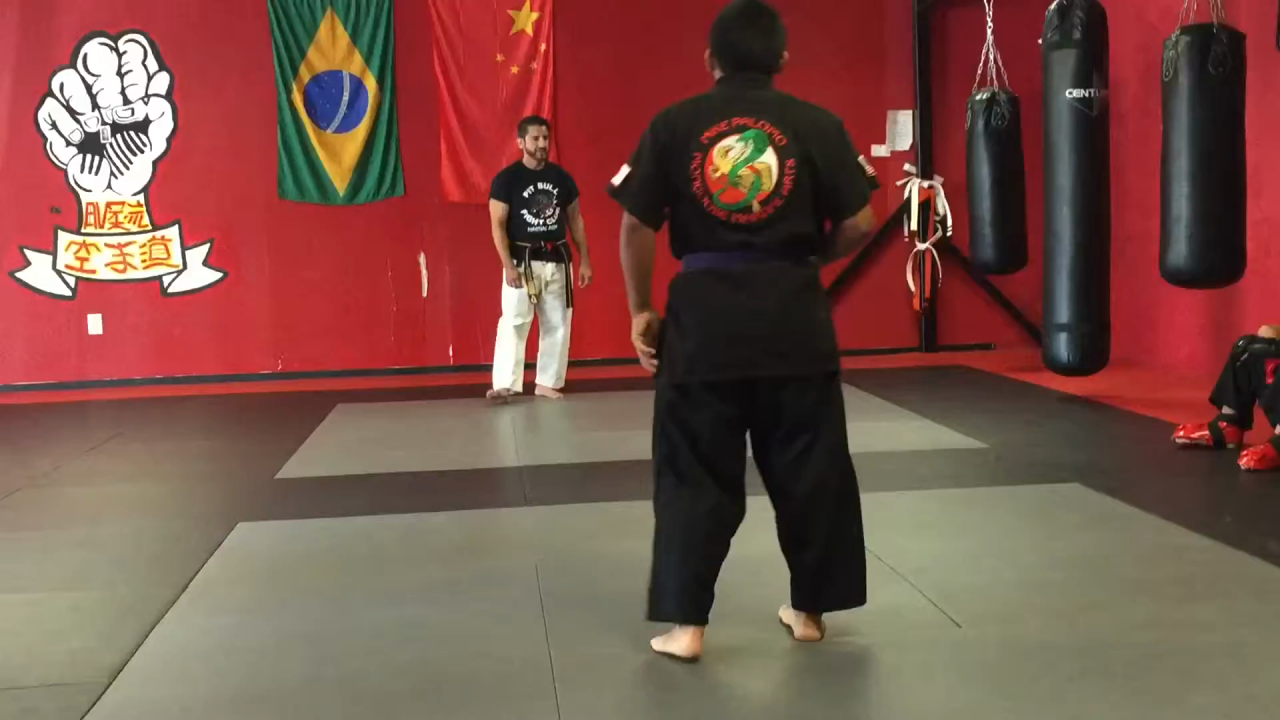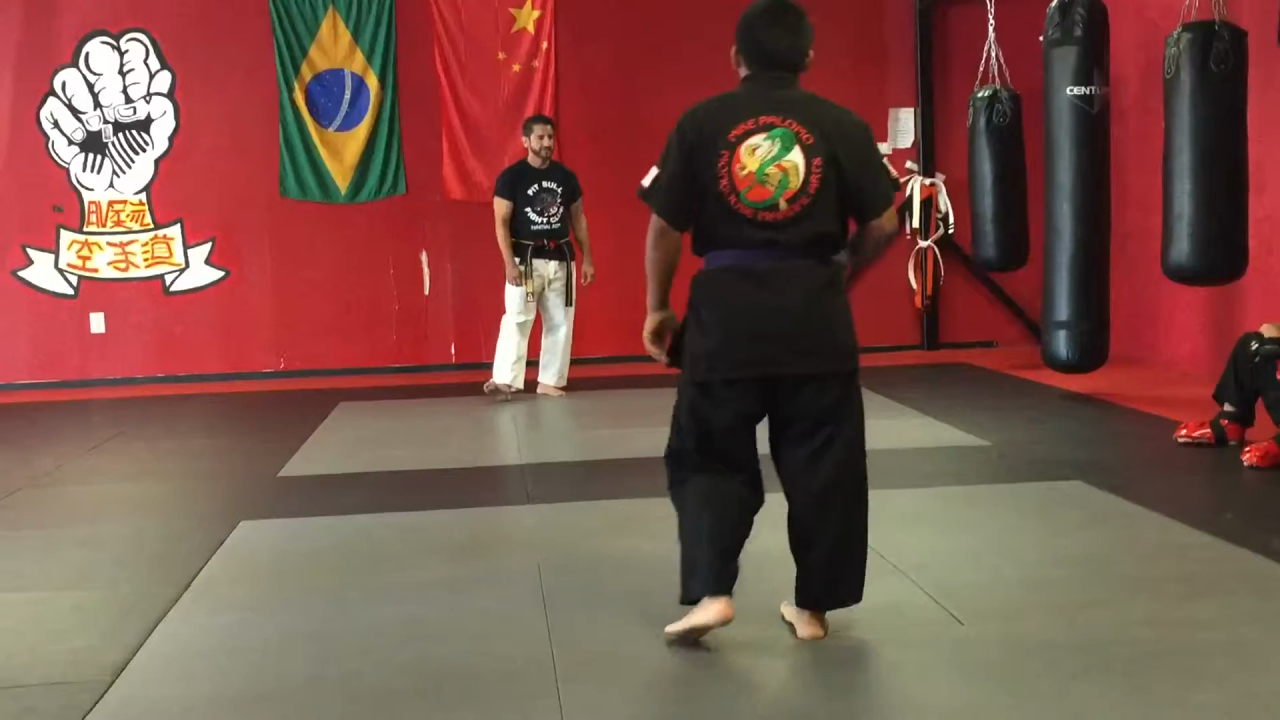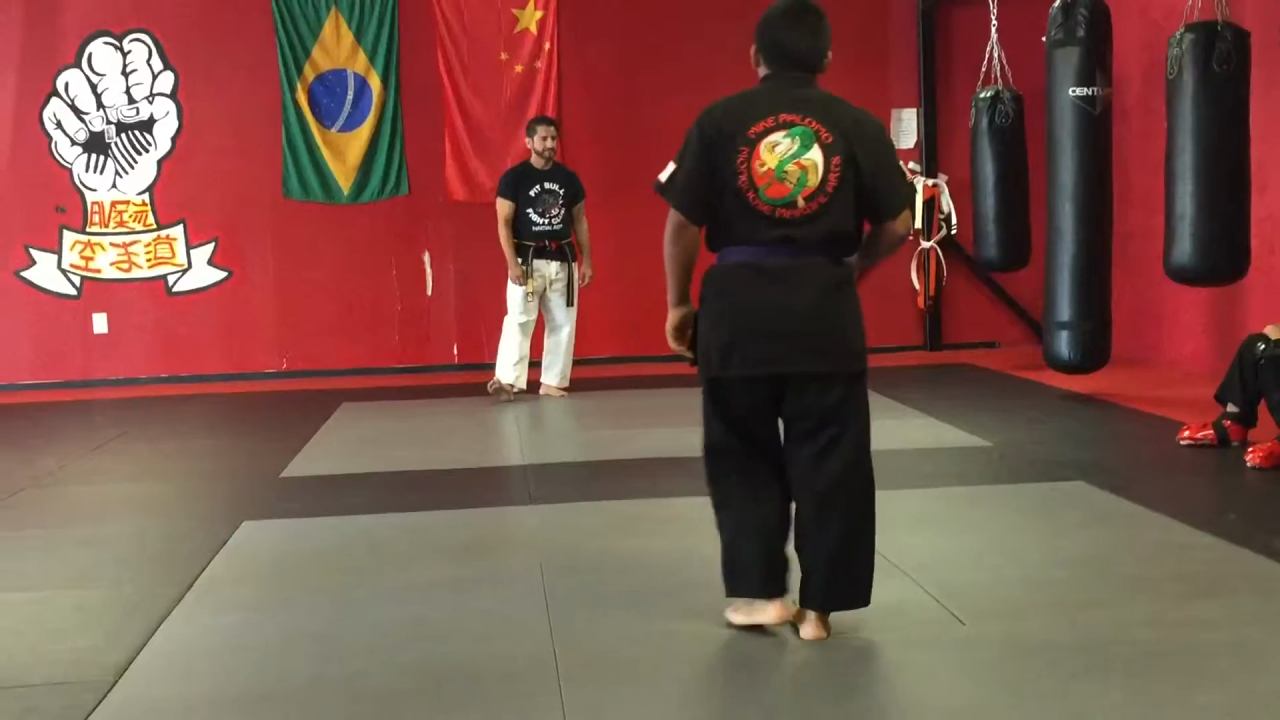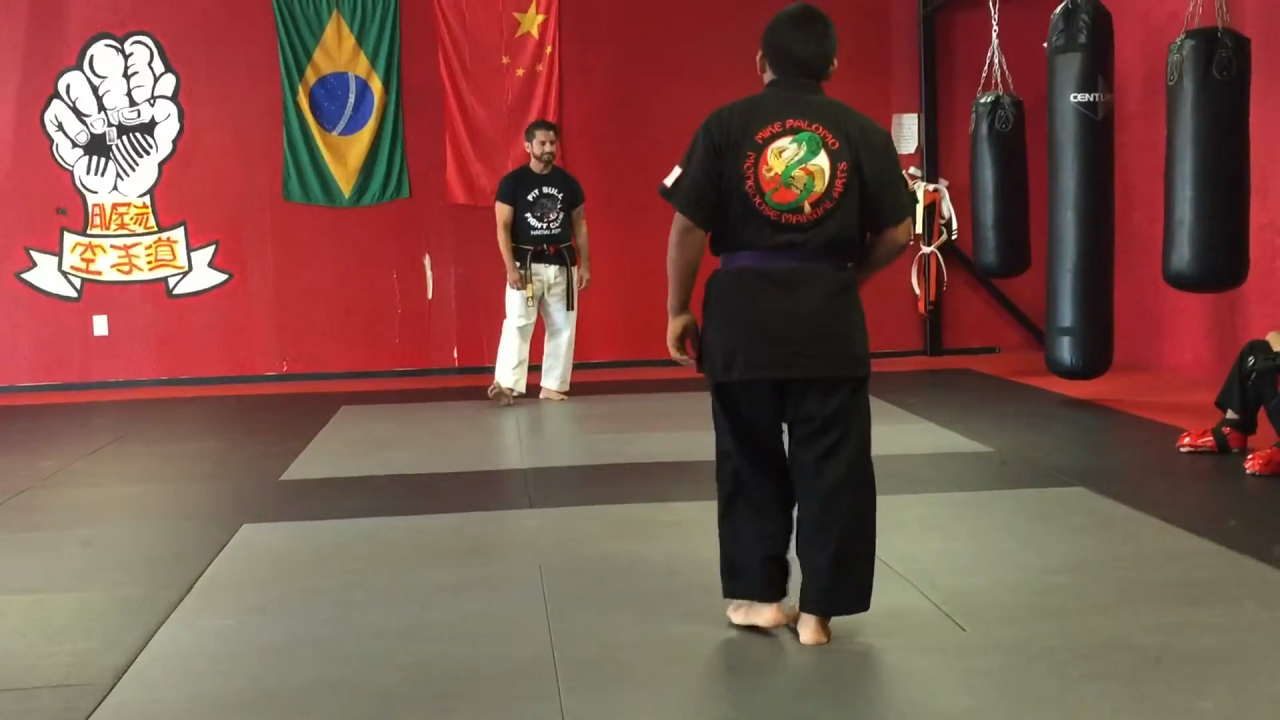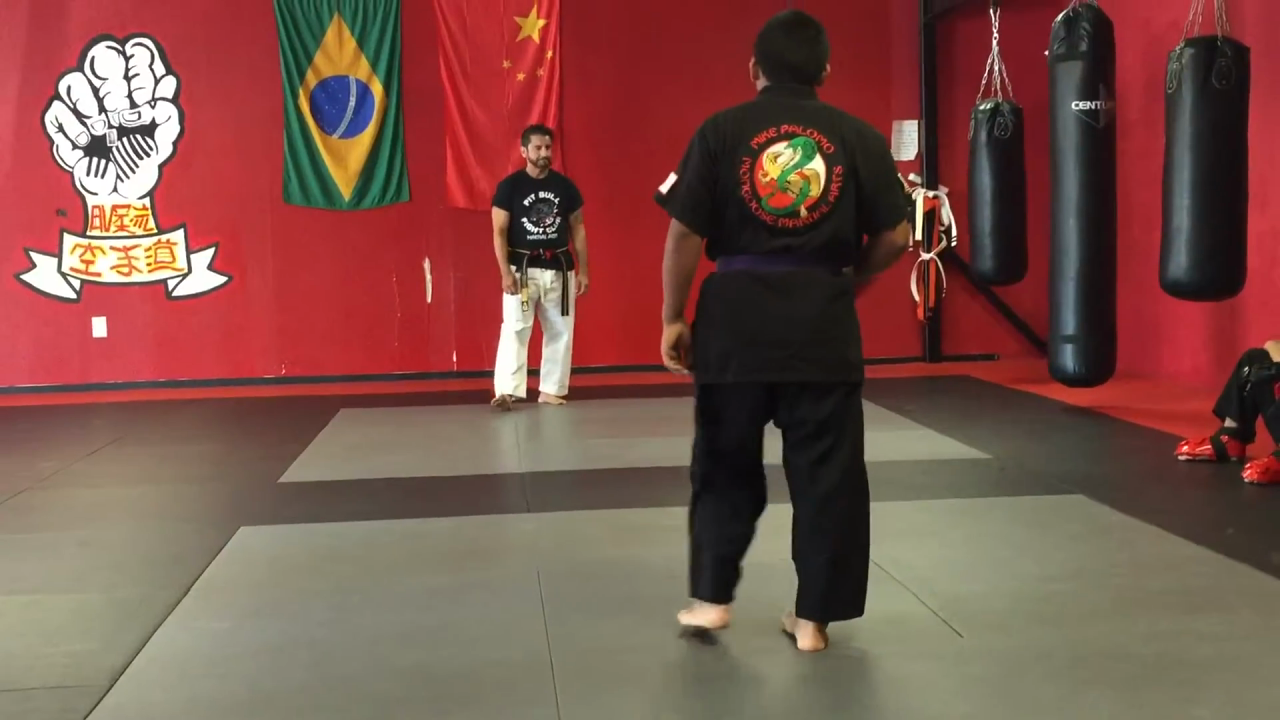
dt=0.2s
person 1, frame 1
left shoulder: (674, 124)
right shoulder: (816, 123)
left elbow: (636, 225)
right elbow: (858, 223)
left wrist: (640, 308)
left hip: (703, 310)
right hip: (793, 311)
left knee: (694, 472)
right knee: (810, 468)
left ankle: (684, 622)
right ankle: (808, 608)
person 1, frame 2
left shoulder: (701, 123)
right shoulder: (841, 124)
left elbow: (664, 227)
right elbow: (883, 224)
left wrist: (657, 306)
left hip: (726, 308)
right hip: (814, 311)
left knee: (707, 458)
right knee: (825, 464)
left ankle: (710, 593)
right ankle: (812, 606)
person 1, frame 3
left shoulder: (719, 120)
right shoulder: (858, 125)
left elbow: (682, 223)
right elbow: (895, 227)
left wrist: (678, 301)
left hip: (739, 304)
right hip: (825, 307)
left knee: (741, 460)
right knee: (831, 462)
left ankle: (764, 593)
right ankle: (817, 606)
person 1, frame 4
left shoulder: (726, 125)
right shoulder: (863, 132)
left elbow: (687, 228)
right elbow: (895, 235)
left wrist: (678, 310)
left hip: (742, 308)
right hip: (829, 314)
left knee: (749, 463)
right knee: (833, 466)
left ankle: (759, 595)
right ankle: (816, 611)
person 1, frame 5
left shoulder: (721, 130)
right shoulder: (858, 136)
left elbow: (683, 234)
right elbow: (894, 237)
left wrist: (673, 318)
left hip: (735, 313)
right hip: (822, 318)
left knee: (723, 467)
right knee: (828, 473)
left ankle: (710, 597)
right ankle: (813, 617)
person 2, frame 1
left shoulder: (562, 177)
right shoulder: (506, 179)
left elbow: (575, 220)
right elbow: (497, 225)
left wrist: (584, 260)
right wrist: (508, 265)
left hip: (558, 260)
right hip: (523, 261)
left knee: (557, 325)
right knee: (514, 323)
left ankle: (547, 383)
right ankle: (504, 385)
person 2, frame 2
left shoulder: (566, 176)
right shoulder: (511, 177)
left elbow: (578, 218)
right elbow: (501, 222)
left wrist: (587, 258)
right wrist: (510, 263)
left hip: (561, 259)
right hip: (525, 258)
left knee: (560, 322)
right knee: (517, 320)
left ankle: (549, 381)
right ankle: (504, 381)
person 2, frame 3
left shoulder: (569, 178)
right shoulder: (513, 178)
left elbow: (580, 220)
right elbow: (504, 223)
left wrist: (586, 260)
right wrist: (513, 263)
left hip: (563, 259)
right hip: (528, 259)
left knee: (563, 323)
right knee: (519, 320)
left ankle: (552, 382)
right ankle: (507, 381)
person 2, frame 4
left shoulder: (568, 182)
right shoulder: (513, 182)
left elbow: (580, 225)
right elbow: (503, 227)
left wrist: (584, 265)
right wrist: (511, 267)
left hip: (562, 264)
right hip: (526, 263)
left knee: (562, 327)
right knee: (518, 324)
left ankle: (552, 386)
right ankle: (507, 385)
person 2, frame 5
left shoulder: (566, 187)
right shoulder: (509, 186)
left elbow: (578, 229)
right elbow: (499, 232)
left wrist: (582, 270)
right wrist: (506, 272)
left hip: (559, 268)
right hip: (523, 268)
left knee: (560, 332)
right knee: (514, 330)
left ankle: (551, 390)
right ankle: (507, 391)
